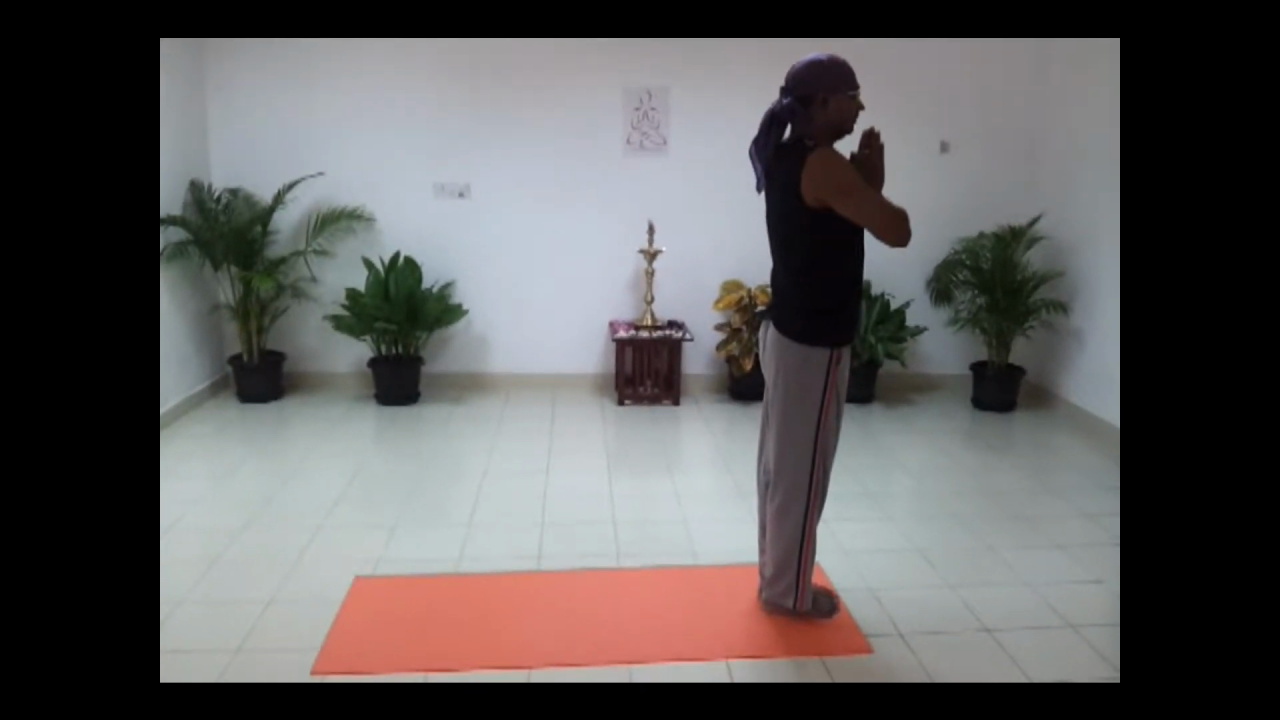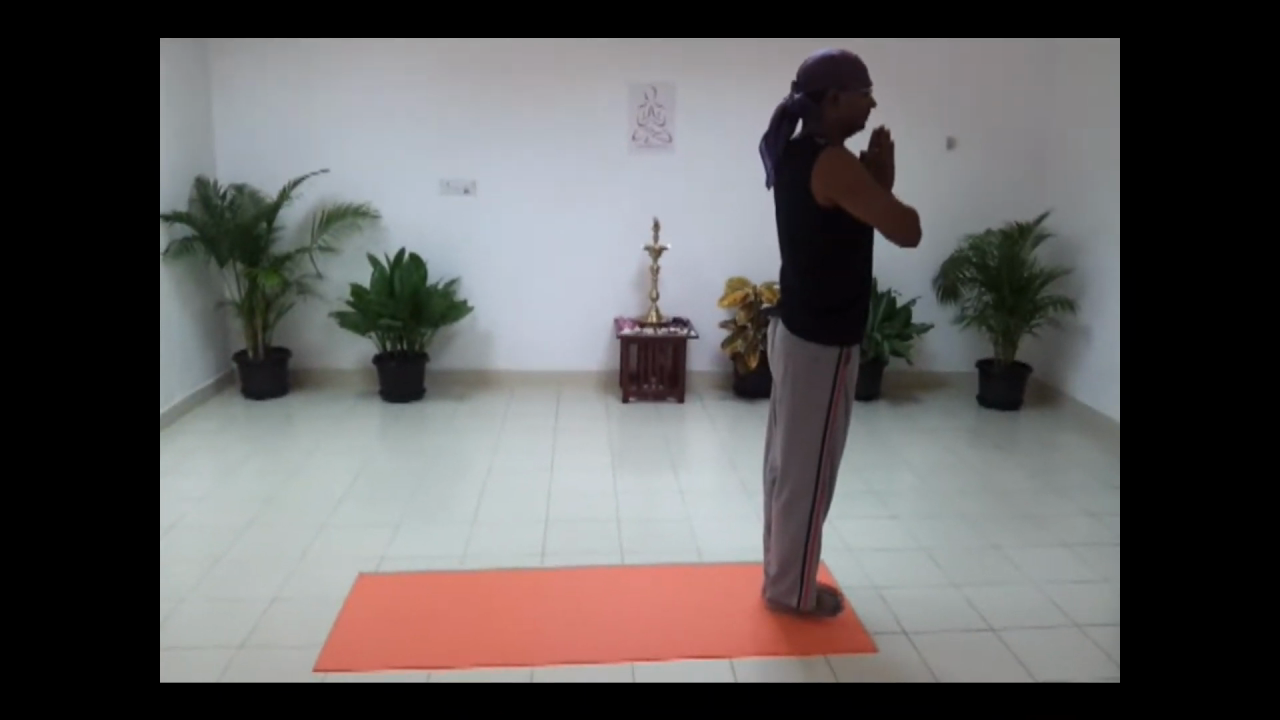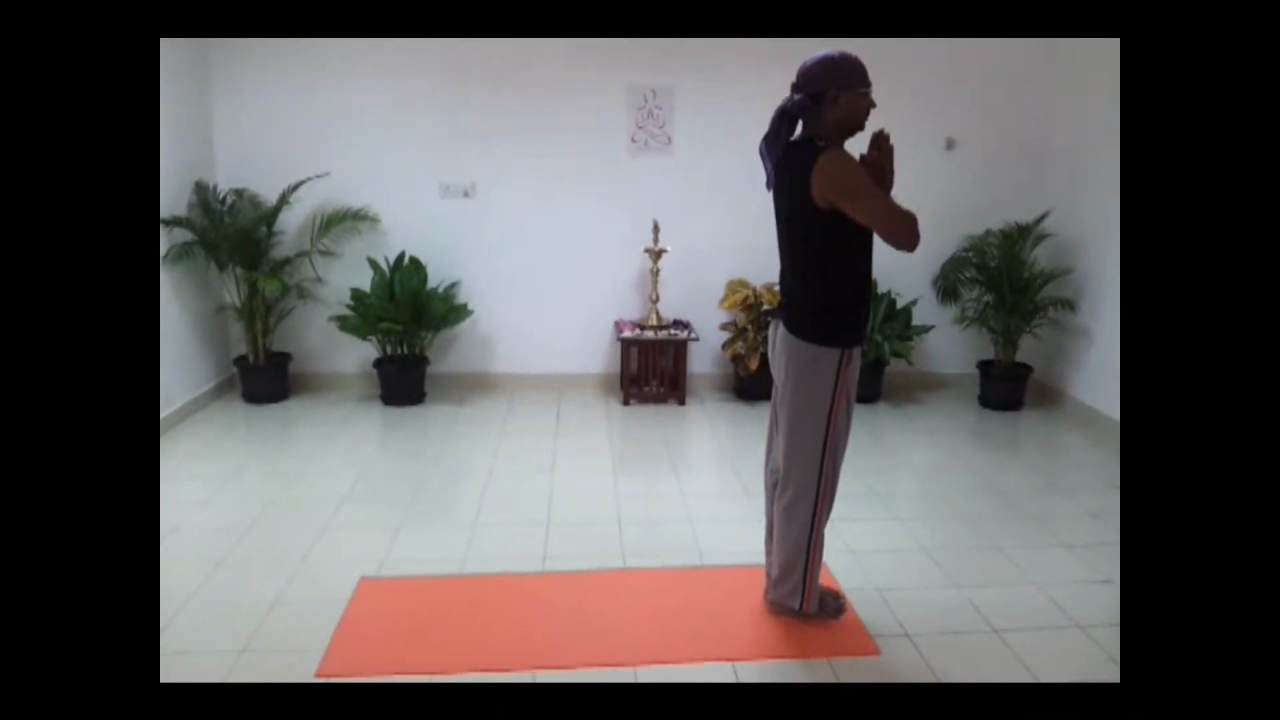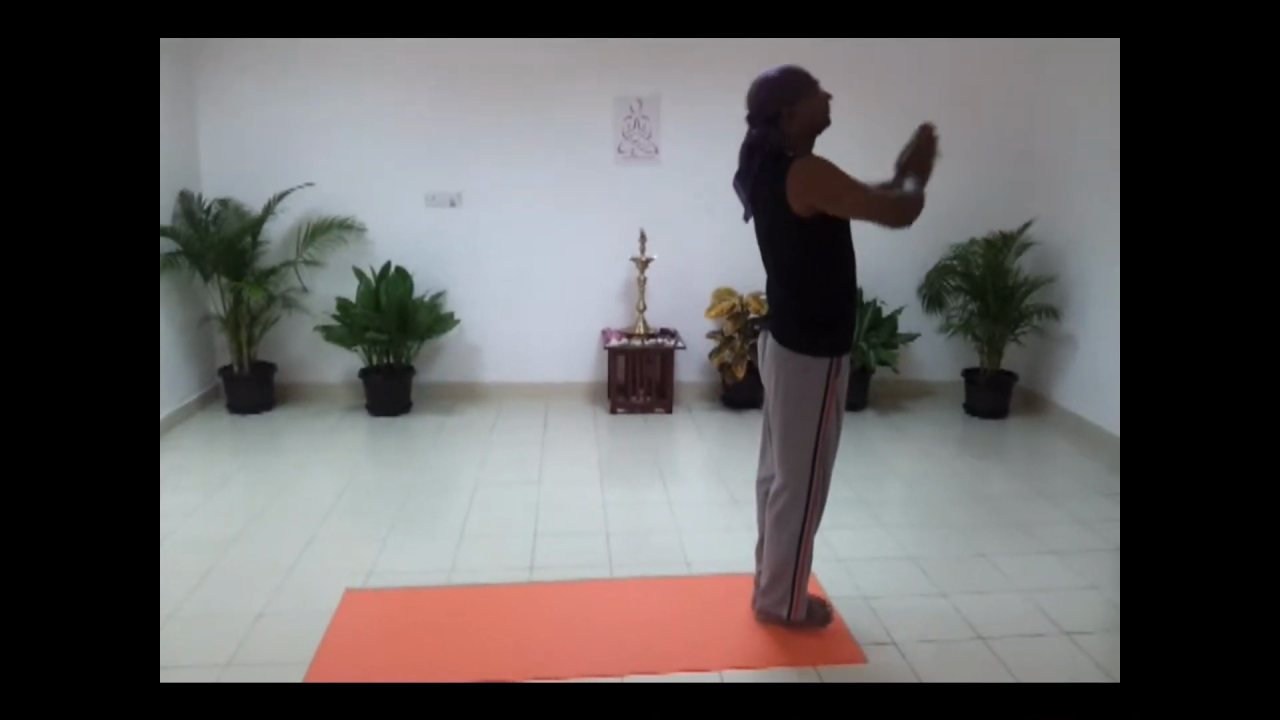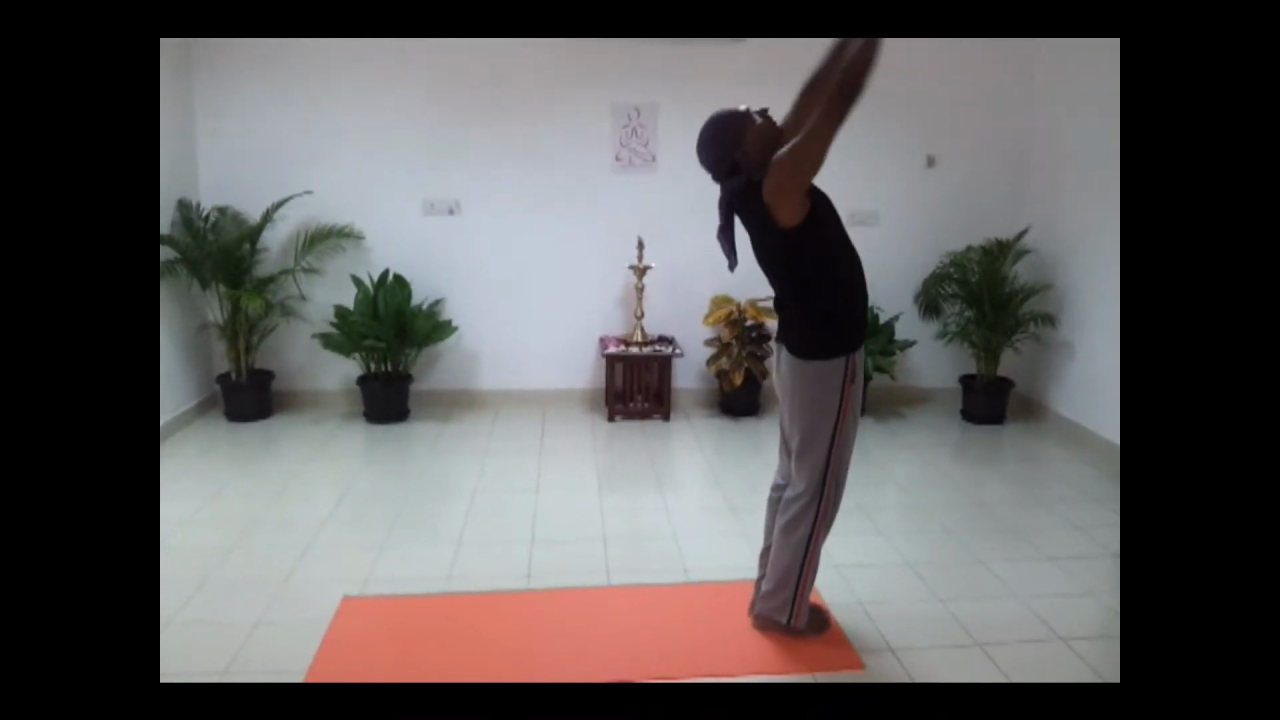
dt=0.5s
person 1, frame 1
left shoulder: (788, 159)
right shoulder: (823, 166)
left elbow: (842, 218)
right elbow: (897, 231)
left wrist: (864, 182)
right wrist: (873, 183)
left hip: (787, 331)
right hip: (813, 343)
left knee: (782, 464)
right knee: (801, 470)
left ankle: (779, 576)
right ankle: (788, 591)
person 1, frame 2
left shoulder: (797, 155)
right shoulder: (833, 164)
left elbow: (851, 217)
right elbow: (907, 230)
left wrist: (874, 181)
right wrist: (883, 180)
left hip: (795, 330)
right hip: (822, 342)
left knee: (788, 463)
right knee: (808, 470)
left ankle: (783, 574)
right ankle: (792, 590)
person 1, frame 3
left shoulder: (797, 157)
right shoulder: (833, 166)
right elbow: (905, 235)
left wrist: (872, 185)
right wrist: (883, 186)
left hip: (796, 332)
right hip: (823, 344)
left knee: (789, 465)
right knee: (809, 472)
left ankle: (785, 577)
right ankle: (794, 593)
person 1, frame 4
left shoulder: (773, 169)
right shoulder: (805, 174)
left elbow: (869, 198)
right elbow: (898, 213)
left wrist: (900, 177)
right wrist: (915, 176)
left hip: (785, 343)
right hip: (812, 354)
left knee: (780, 474)
right knee: (800, 483)
left ankle: (773, 587)
right ankle: (781, 601)
person 1, frame 5
left shoulder: (765, 184)
right shoulder: (780, 180)
left elbow: (813, 102)
right elbow: (836, 99)
left wrist: (846, 51)
right wrist: (857, 53)
left hip: (804, 353)
right hip: (825, 361)
left knee: (795, 480)
right knee: (814, 490)
left ankle: (775, 591)
right ankle: (780, 608)
